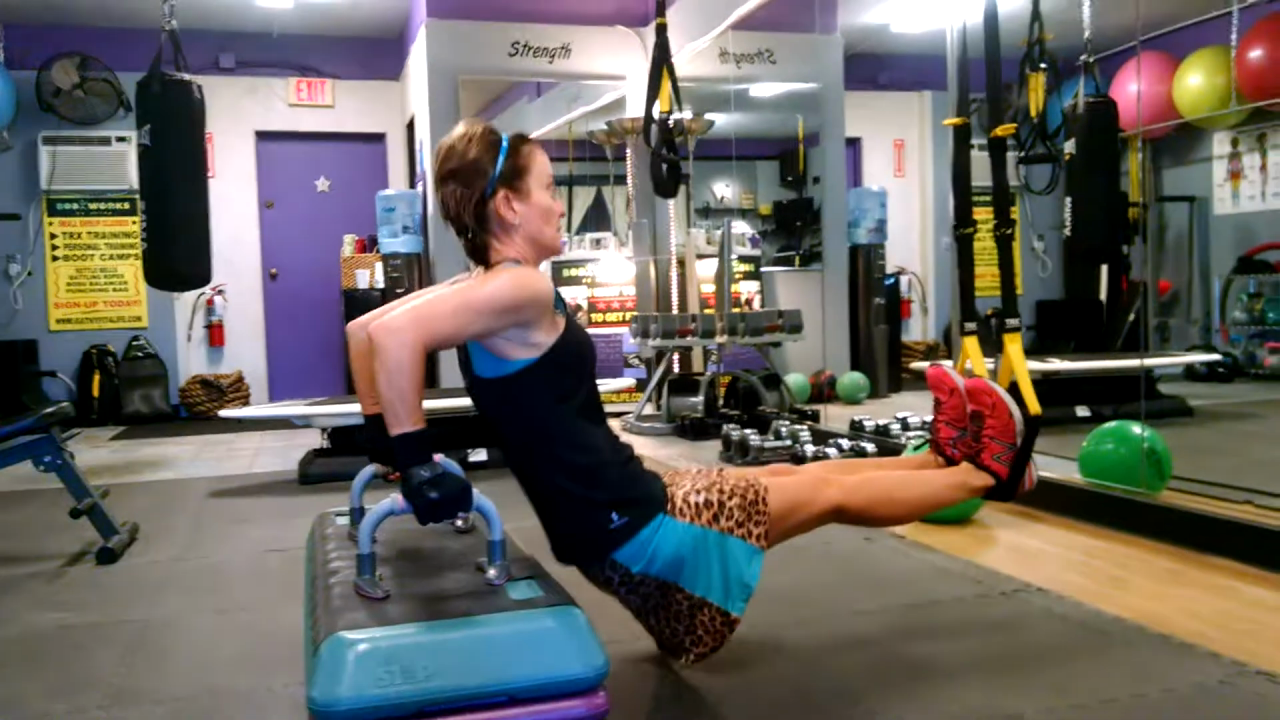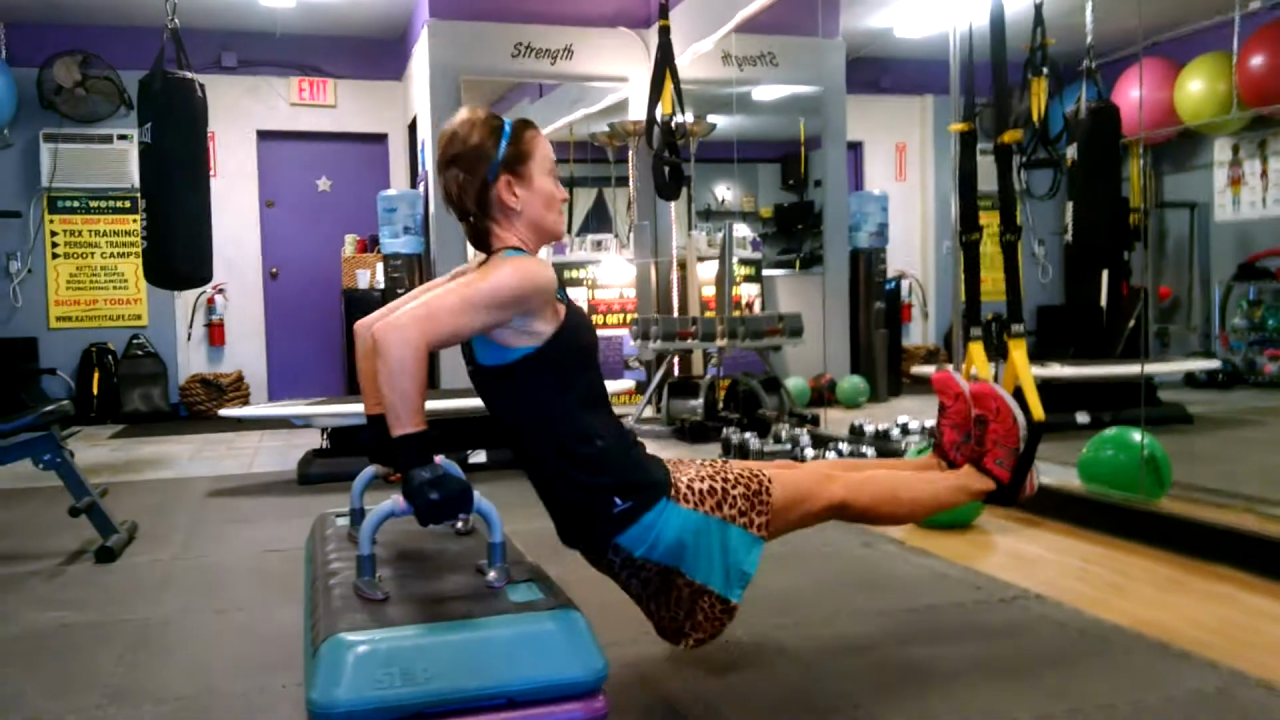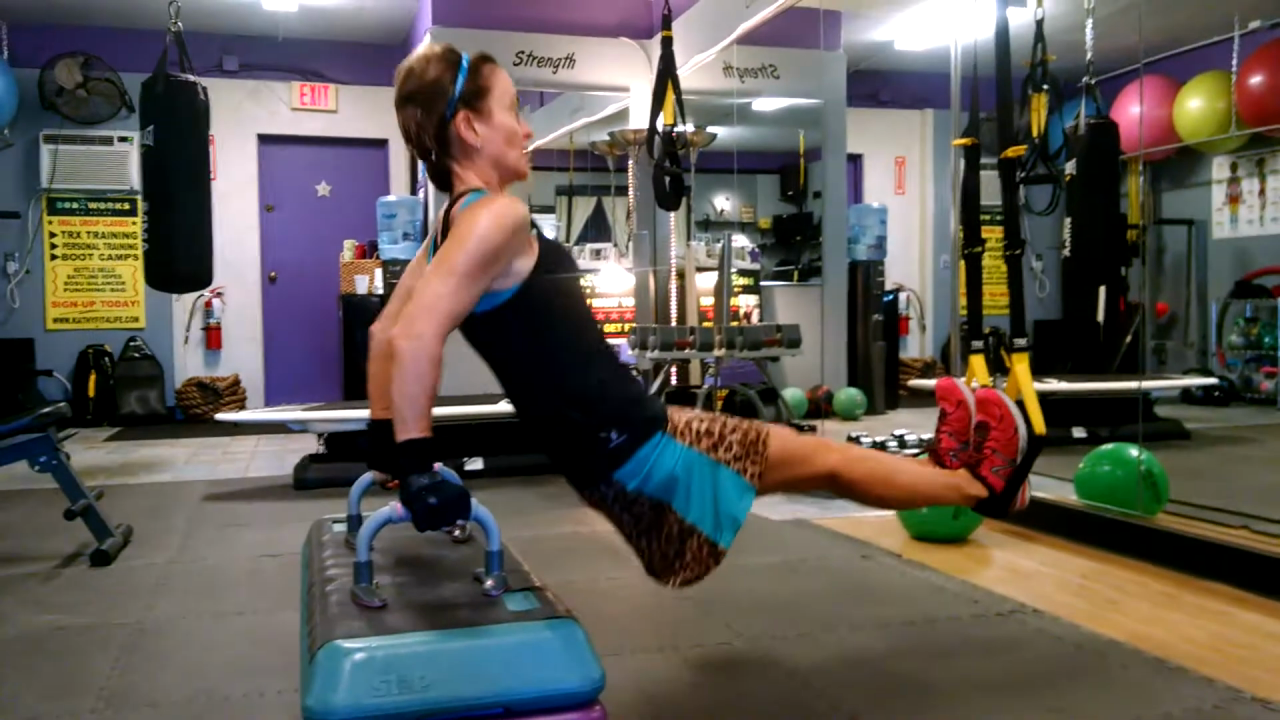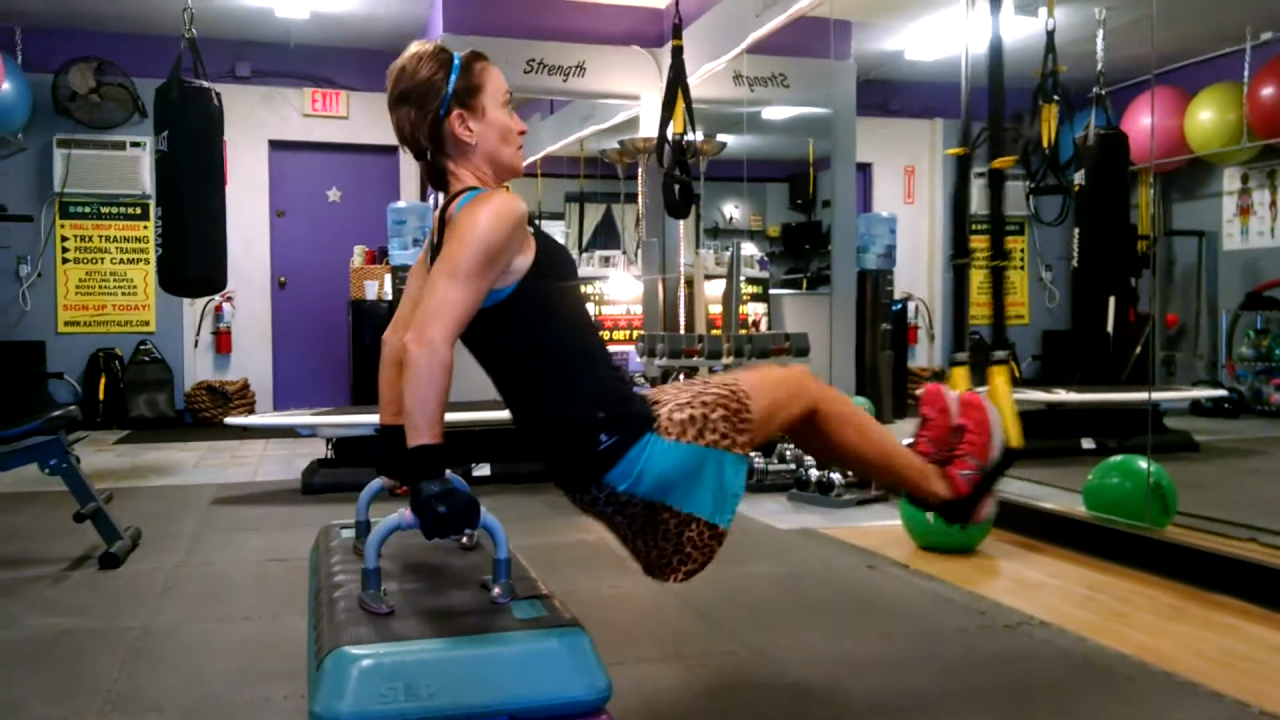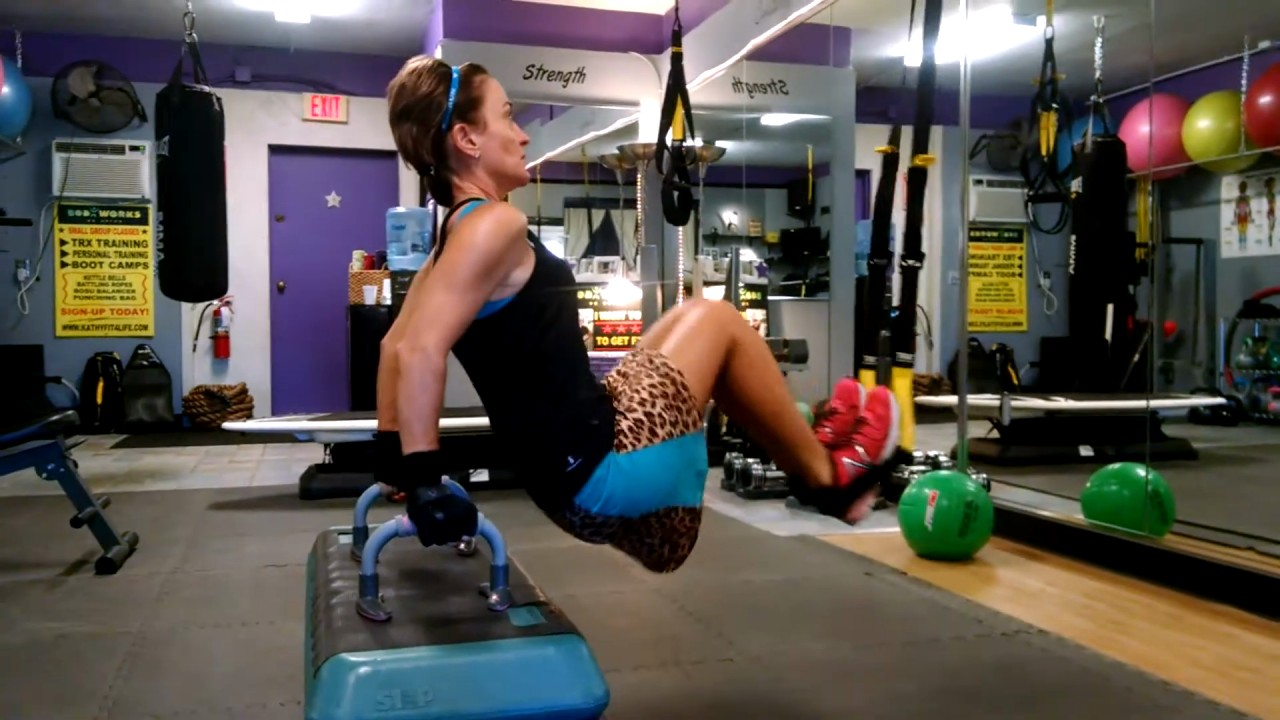
dt=0.3s
person 1, frame 1
left shoulder: (480, 288)
right shoulder: (521, 289)
left elbow: (360, 333)
right elbow: (390, 338)
left wrist: (387, 454)
right wrist: (416, 465)
left hip: (617, 512)
right hip: (629, 531)
left knee: (789, 475)
right knee: (827, 489)
left ankle: (941, 461)
right ankle: (982, 476)
person 1, frame 2
left shoulder: (483, 275)
right shoulder: (522, 278)
left elbow: (369, 331)
right elbow: (398, 342)
left wrist: (391, 445)
right wrist: (415, 462)
left hip: (621, 498)
right hip: (632, 515)
left knee: (793, 467)
right knee: (828, 487)
left ankle: (945, 466)
right ankle: (981, 480)
person 1, frame 3
left shoulder: (456, 225)
right shoulder: (496, 218)
left elbow: (383, 335)
right elbow: (412, 340)
left wrist: (393, 452)
right wrist: (419, 466)
left hip: (610, 449)
right hip: (629, 451)
left knee: (798, 447)
right knee: (821, 457)
left ankle: (942, 472)
right ankle: (981, 487)
person 1, frame 4
left shoulder: (456, 222)
right shoulder: (493, 215)
left elbow: (398, 341)
right elbow: (427, 345)
left wrist: (397, 457)
right wrist: (430, 477)
left hip: (594, 450)
right hip: (623, 455)
left knee: (777, 390)
right knee: (800, 389)
left ankle: (909, 464)
right ankle: (944, 484)
person 1, frame 5
left shoulder: (458, 232)
right shoulder: (495, 224)
left elbow: (394, 348)
right elbow: (418, 352)
left wrist: (396, 463)
right wrist: (425, 484)
left hip: (571, 468)
right hip: (599, 474)
left knee: (694, 322)
right knee: (714, 318)
left ankle: (811, 451)
right ankle: (826, 473)
